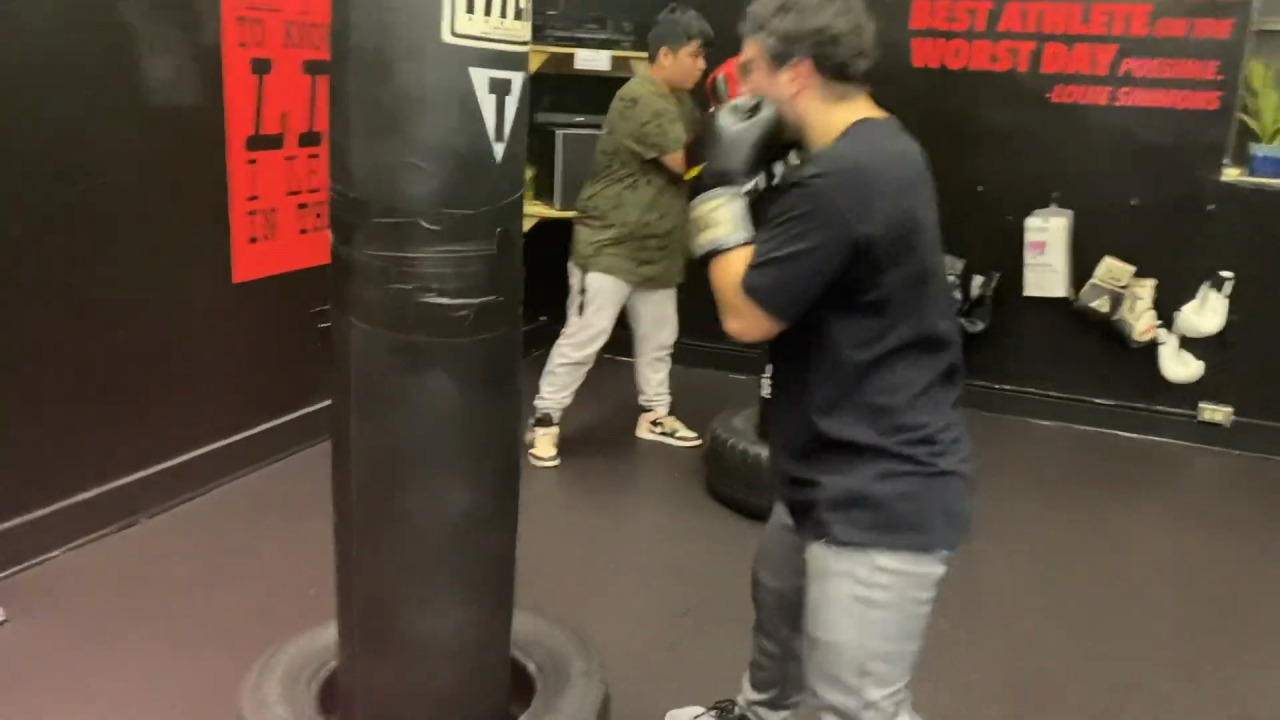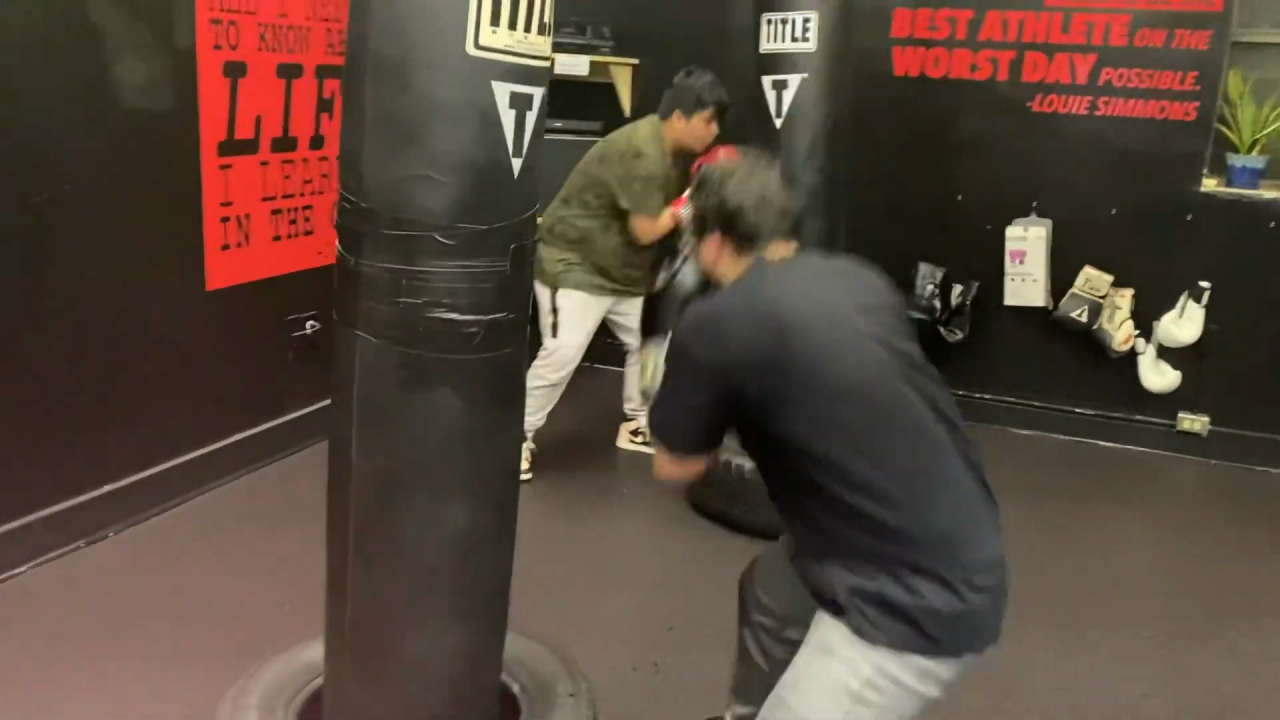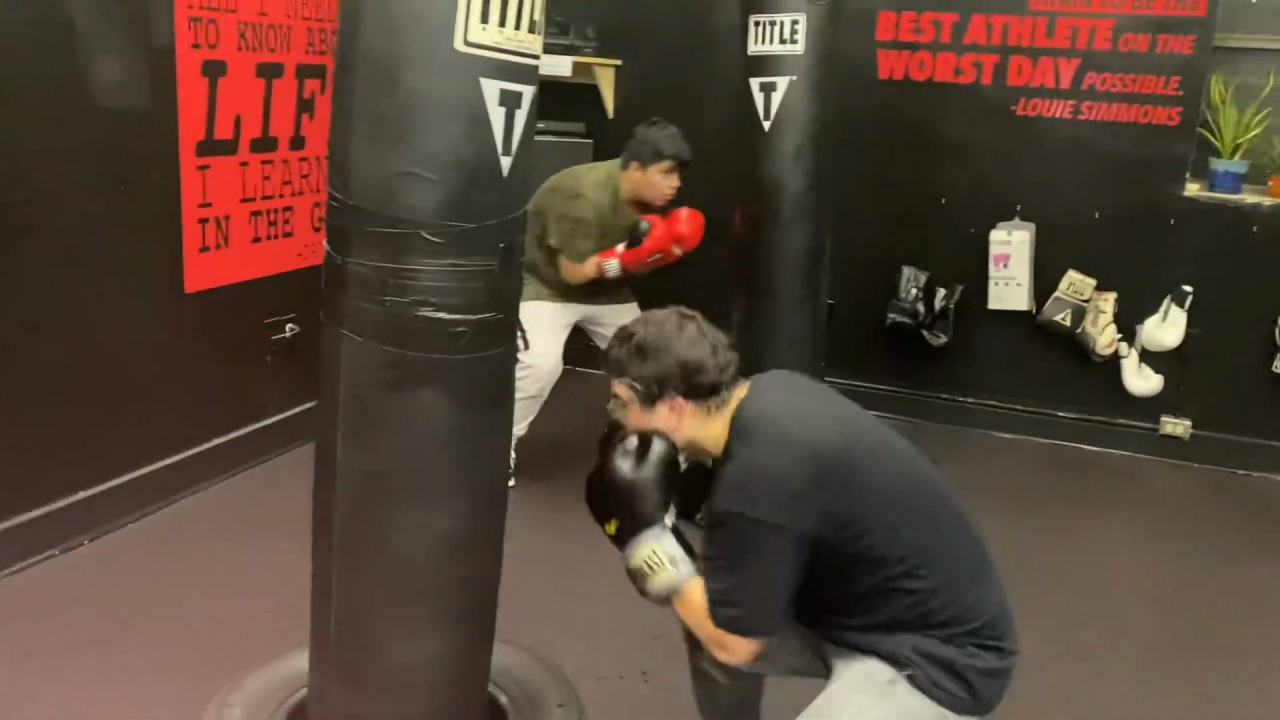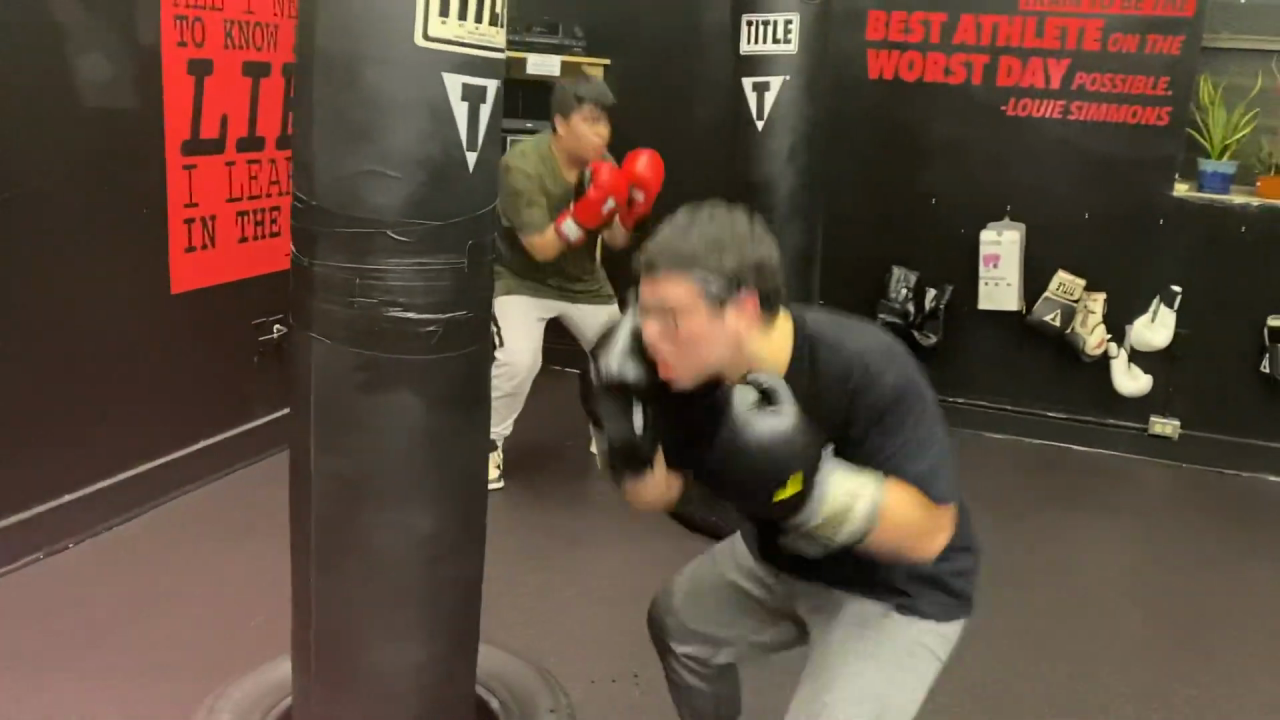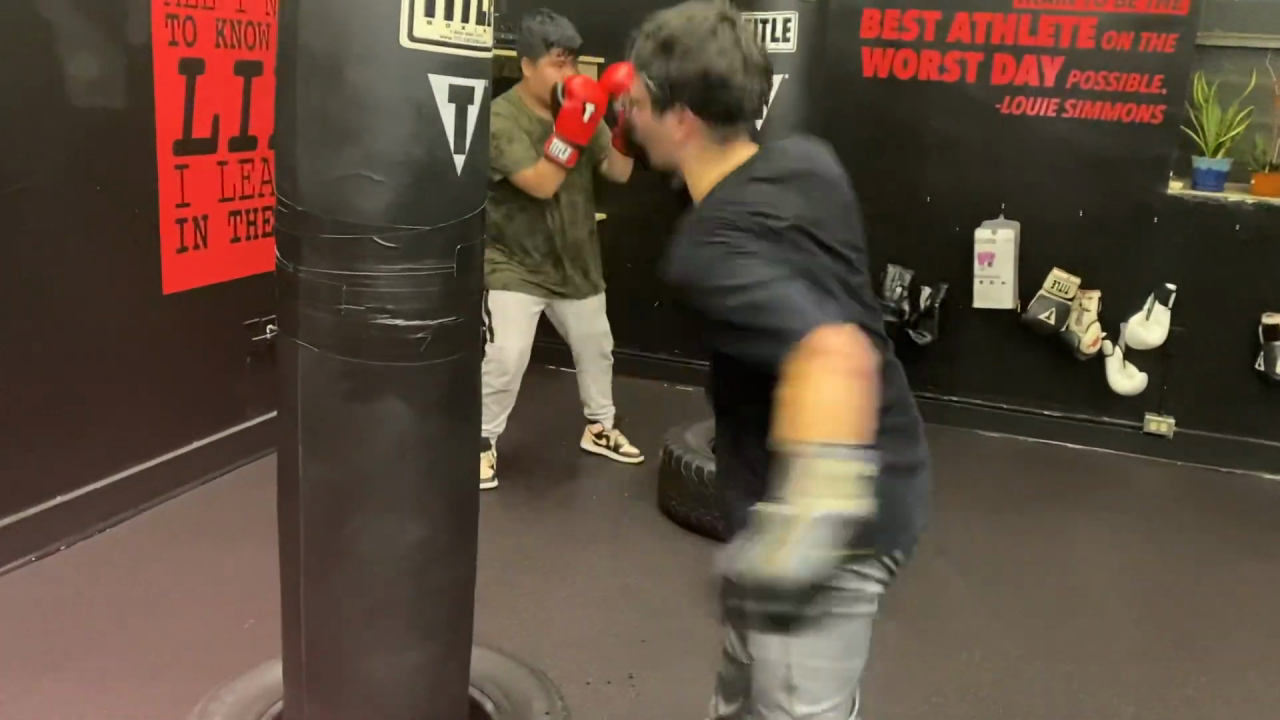
dt=0.2s
person 1, frame 1
left shoulder: (844, 176)
right shoulder: (881, 149)
left elbow: (747, 316)
right elbow: (792, 265)
left wrist: (722, 186)
right wrist: (735, 179)
left hip: (879, 490)
right hip: (832, 466)
right knee: (780, 596)
person 1, frame 2
left shoulder: (718, 326)
right shoulder: (855, 279)
left elbow: (675, 463)
left wrist: (663, 344)
left hip: (920, 595)
right knee: (768, 591)
person 1, frame 3
left shoulder: (764, 478)
right shoulder: (772, 391)
left elbow: (733, 642)
left wrist: (642, 531)
left hip: (938, 653)
right knee: (714, 622)
person 1, frame 4
left shoulder: (869, 370)
right shoulder: (693, 374)
left elbow: (926, 531)
right elbow: (650, 493)
left wrist: (805, 481)
right wrist: (620, 413)
left hip: (901, 588)
right knee: (681, 623)
person 1, frame 5
left shoulder: (717, 246)
right shoulder: (805, 161)
left elbow: (835, 353)
left wrist: (806, 521)
left hip: (840, 506)
right knee: (746, 600)
person 2, frame 1
left shoulder: (673, 97)
right shoulder: (641, 99)
right elbow: (685, 163)
left hip: (654, 244)
right hip: (609, 243)
left knee: (659, 336)
right knee: (584, 338)
left ankle: (654, 414)
right ankle: (545, 420)
person 2, frame 2
left shoulder: (666, 146)
right shoulder: (642, 153)
left elbow: (664, 209)
right elbow: (646, 230)
left hip: (623, 268)
right hip: (573, 260)
right knee: (562, 354)
left ankle: (635, 425)
right ankle: (518, 435)
person 2, frame 3
left shoulder: (640, 200)
right shoulder: (586, 196)
left elbow: (632, 262)
right elbow: (574, 271)
left wrist: (664, 248)
right wrist: (634, 254)
left hip: (601, 286)
right hip: (542, 282)
right knee: (540, 365)
person 2, frame 4
left shoulder: (603, 169)
right shoulder: (522, 167)
left elbow: (617, 240)
right elbow: (541, 249)
left wrist: (634, 205)
right wrist: (588, 212)
left hip: (578, 278)
right hip: (517, 276)
right knee: (517, 361)
right ankle: (489, 445)
person 2, frame 5
left shoulder: (580, 106)
right shoulder: (500, 118)
left elbow: (621, 172)
right elbow: (541, 185)
right wrist: (571, 130)
left hip: (575, 262)
right hip: (512, 264)
left knee: (596, 346)
right knee: (506, 358)
left ankle: (599, 427)
right ankle: (481, 442)
